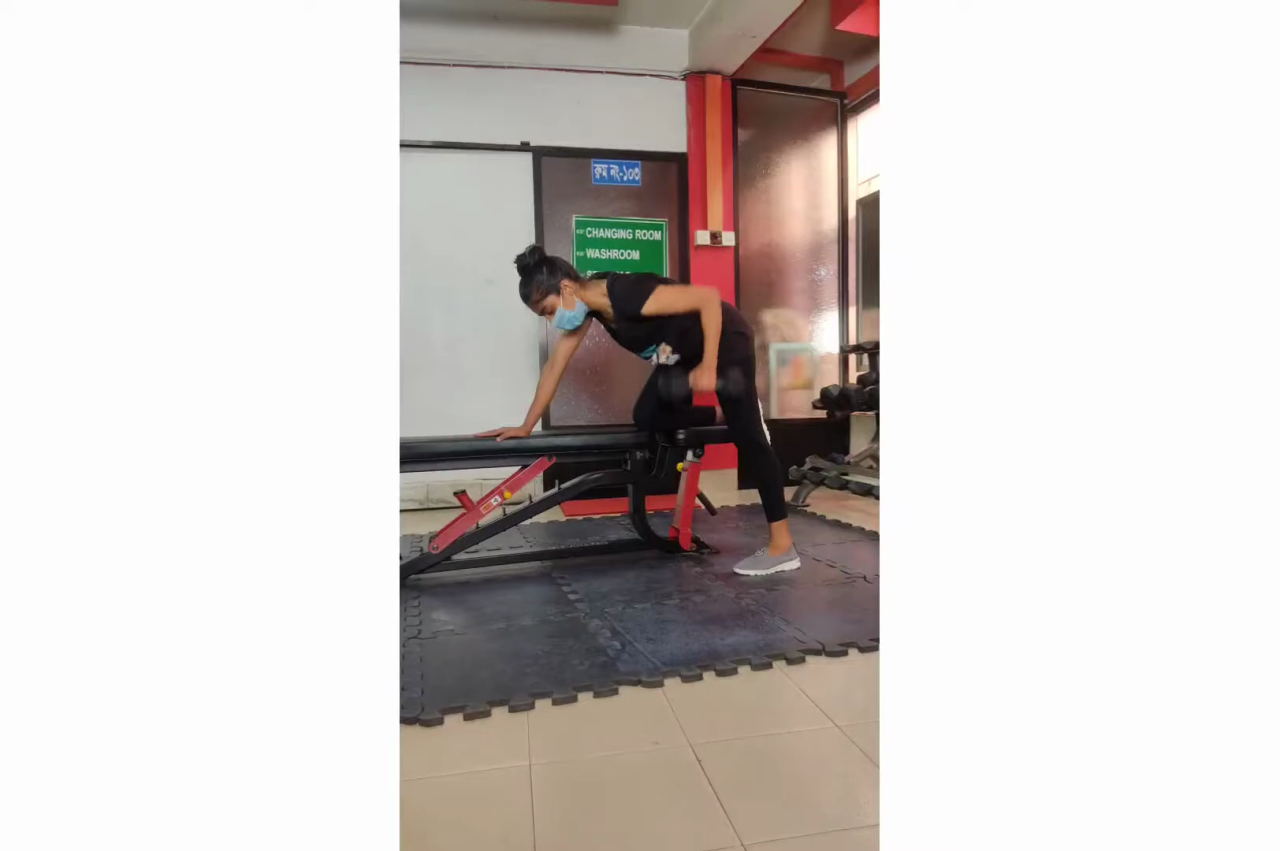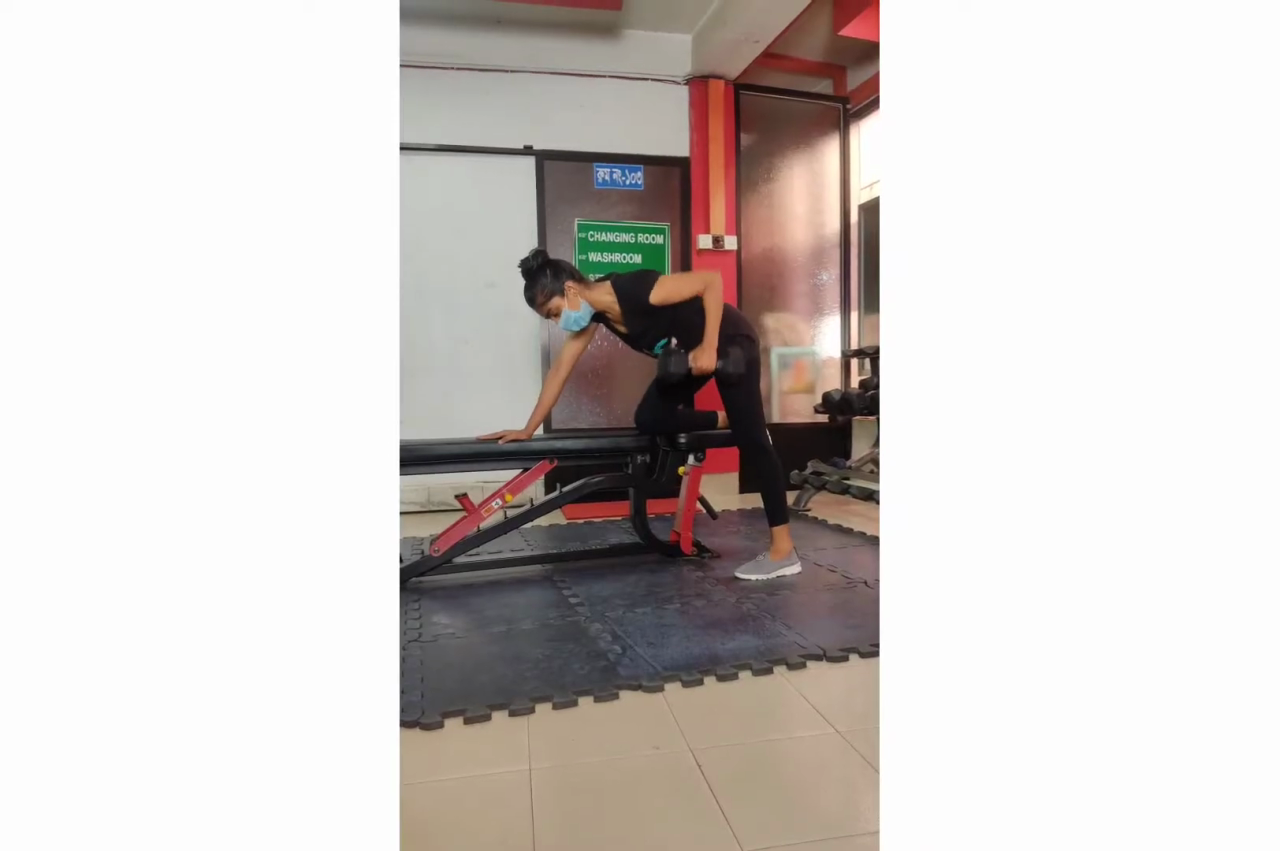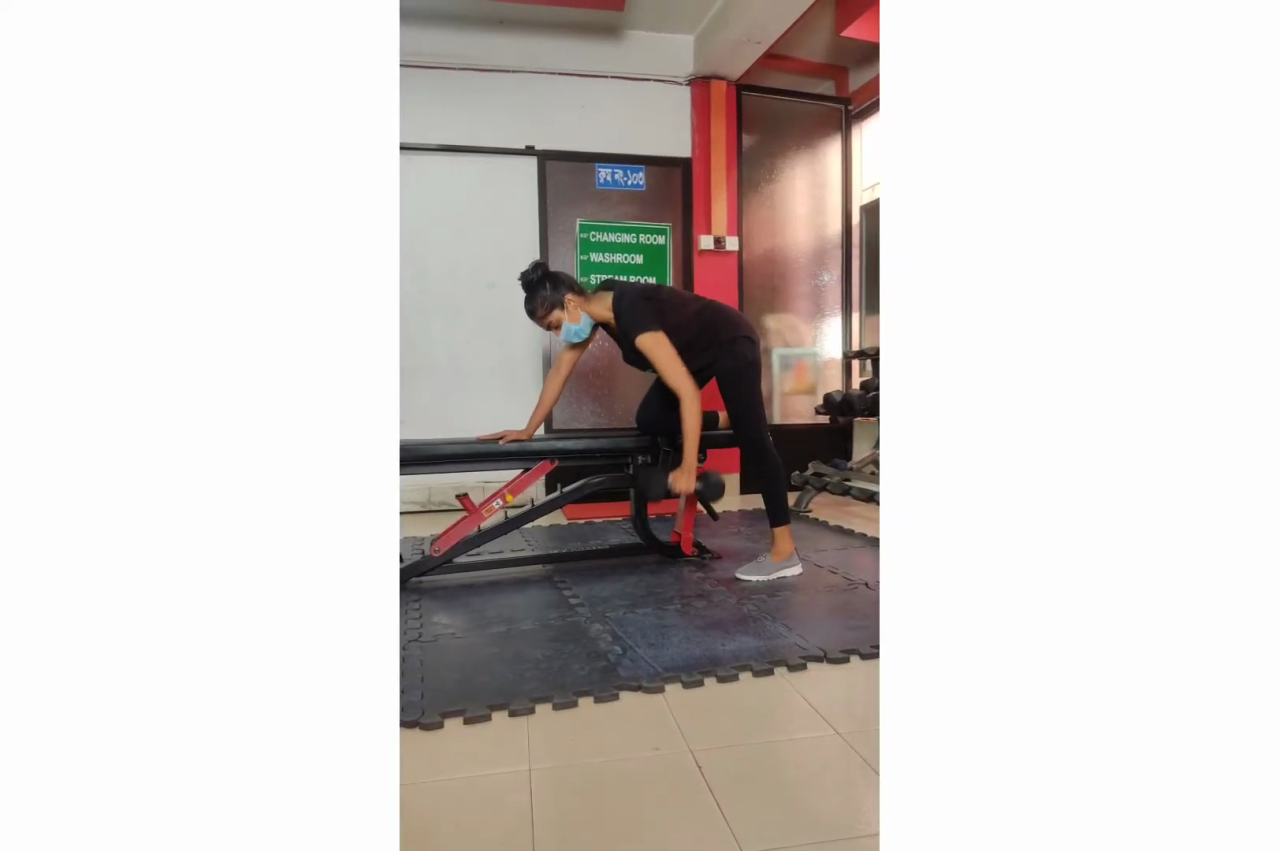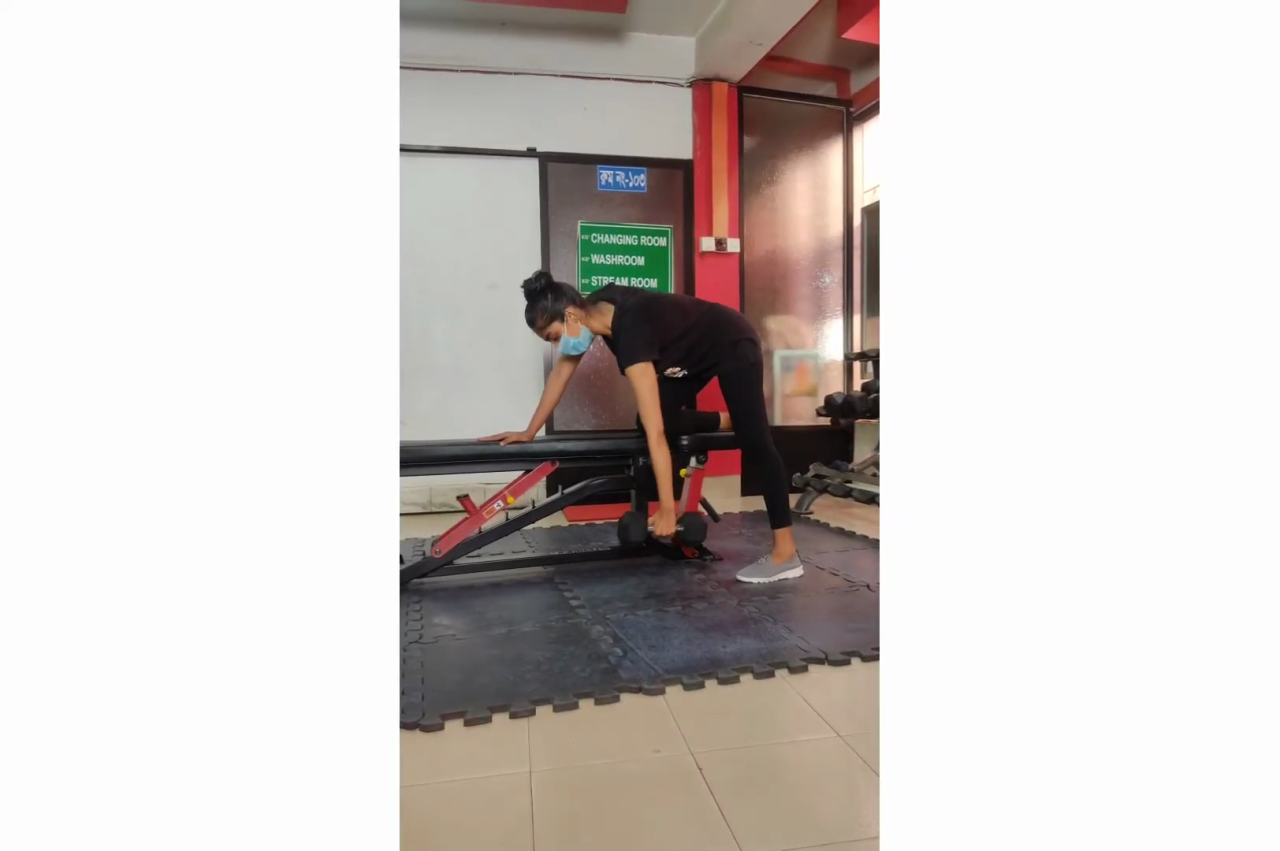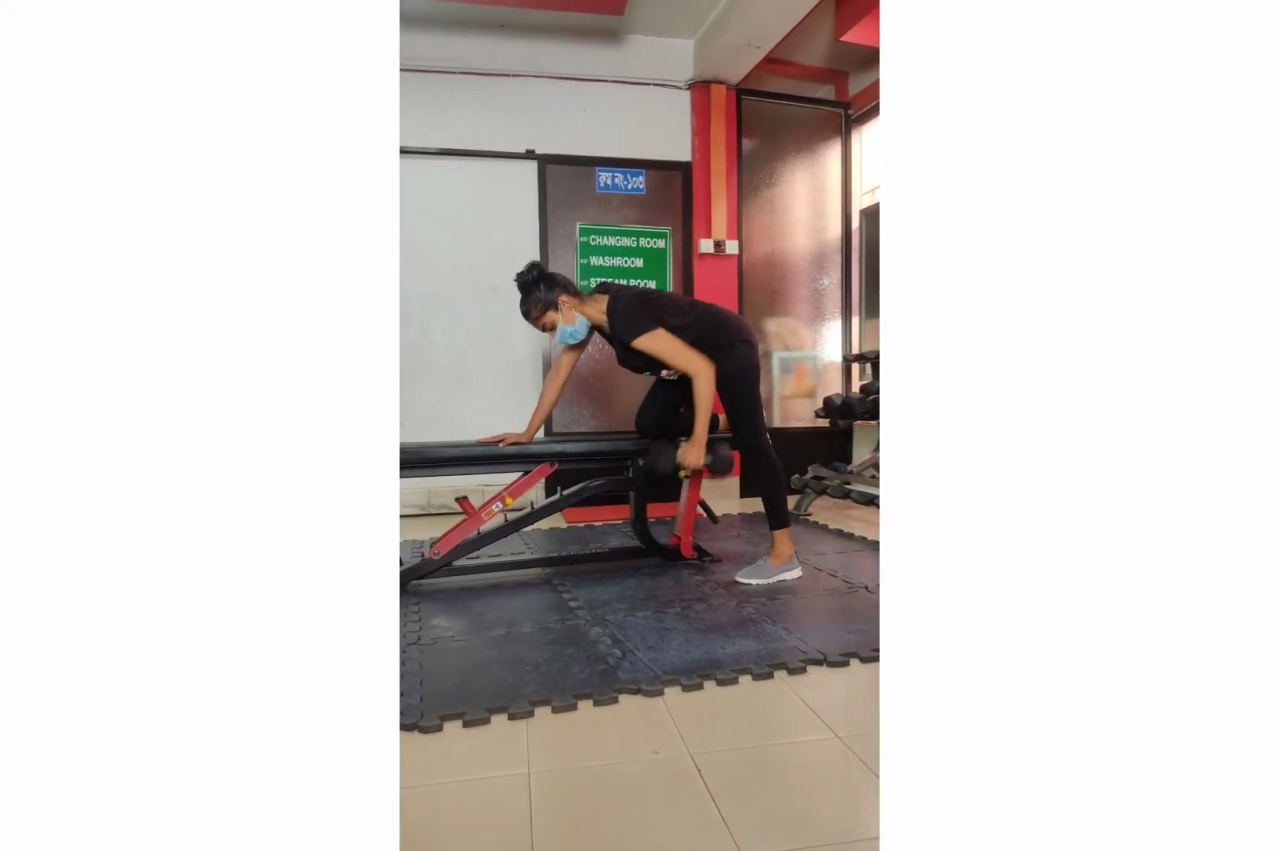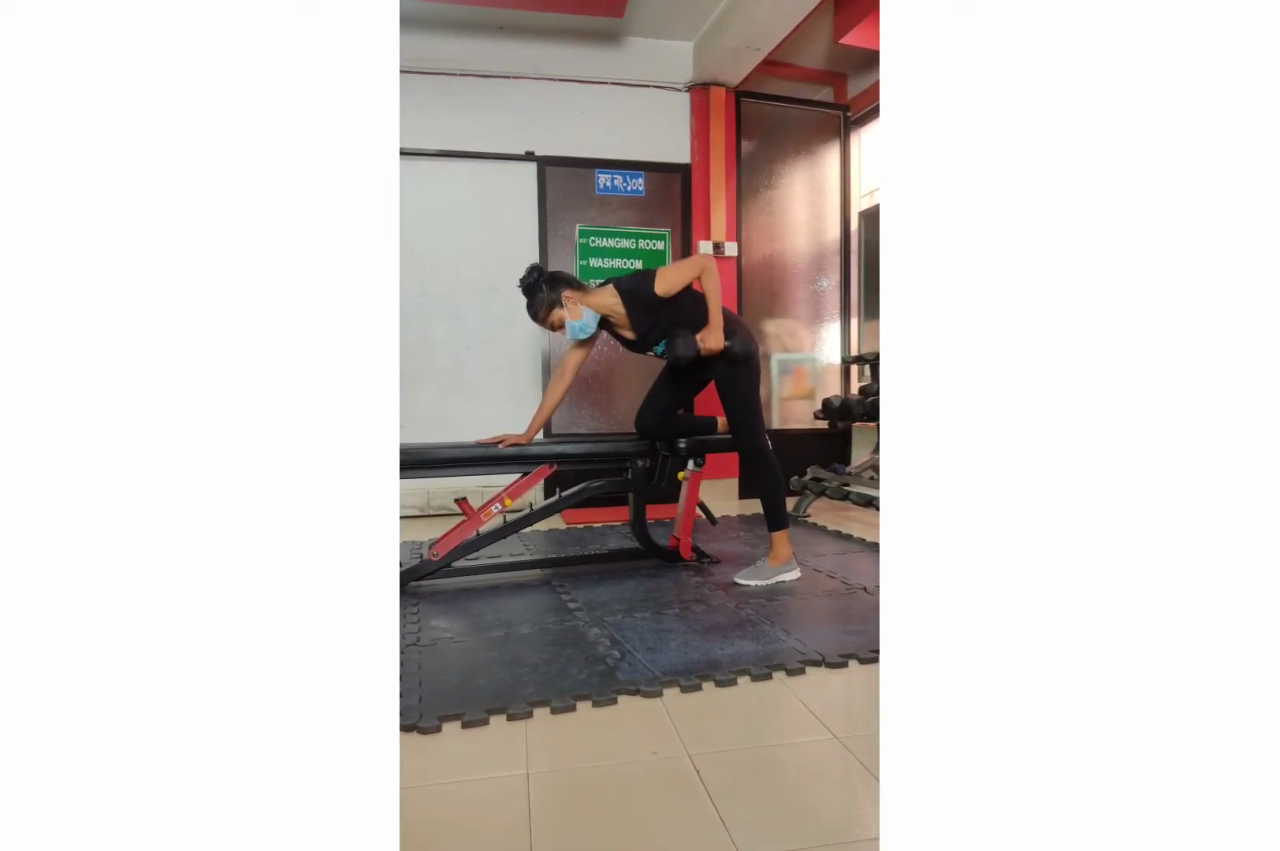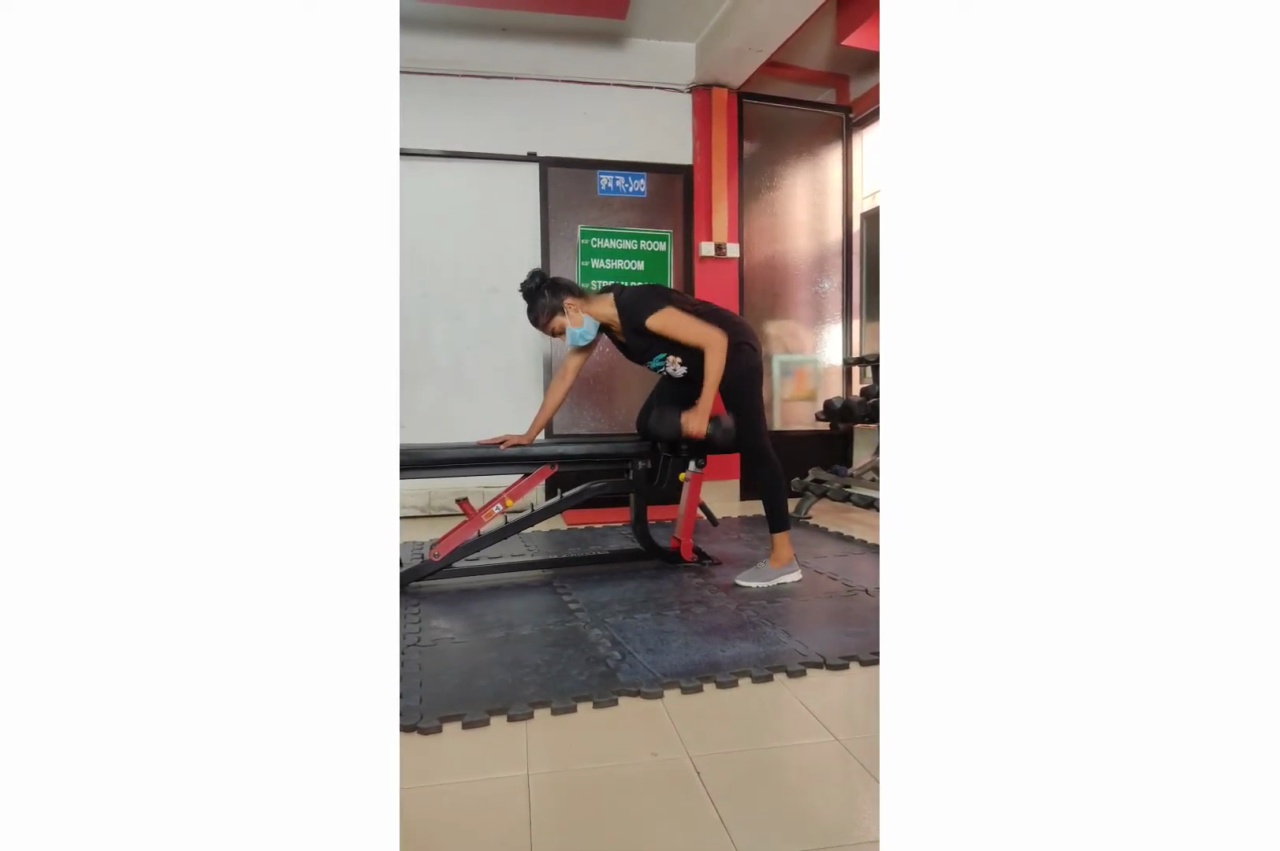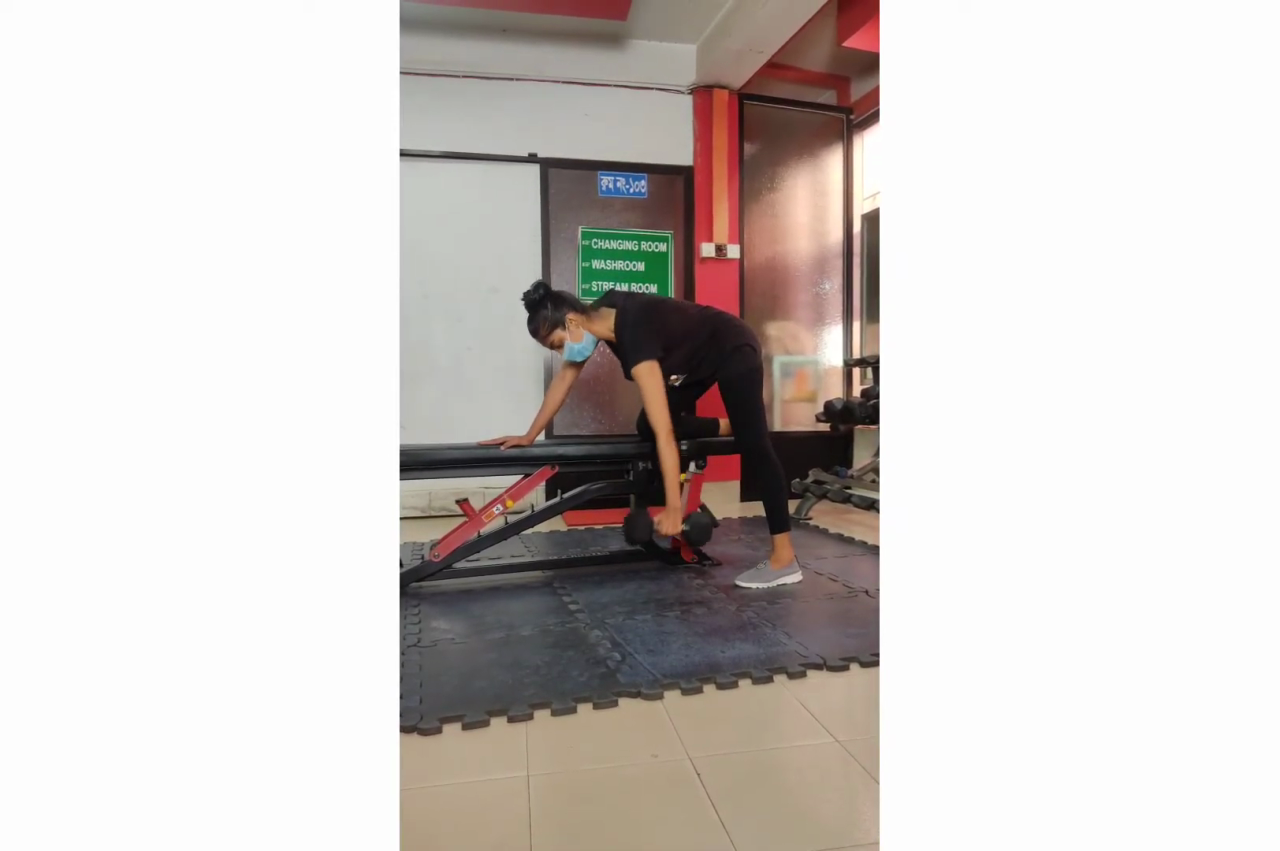
dt=0.4s
person 1, frame 1
left shoulder: (627, 296)
right shoulder: (587, 300)
left elbow: (709, 298)
right elbow: (555, 364)
left wrist: (709, 367)
right wrist: (526, 427)
left hip: (723, 336)
right hip: (685, 347)
left knee: (746, 437)
right knee: (647, 418)
left ankle: (782, 546)
right ankle: (732, 411)
person 1, frame 2
left shoulder: (635, 292)
right shoulder: (593, 305)
left elbow: (712, 280)
right elbow: (561, 367)
left wrist: (709, 347)
right wrist: (529, 429)
left hip: (729, 341)
right hip: (688, 351)
left knee: (751, 441)
right knee: (649, 420)
left ankle: (783, 551)
right ankle: (731, 419)
person 1, frame 3
left shoulder: (633, 315)
right shoulder: (596, 305)
left elbow: (687, 391)
right elbow: (561, 368)
left wrist: (688, 468)
right wrist: (528, 430)
left hip: (731, 343)
right hip: (695, 351)
left knee: (753, 443)
right knee: (650, 421)
left ankle: (784, 551)
right ankle: (732, 420)
person 1, frame 4
left shoulder: (631, 333)
right shoulder: (594, 309)
left elbow: (656, 433)
right elbow: (561, 371)
left wrist: (667, 508)
right wrist: (529, 433)
left hip: (733, 345)
right hip: (695, 350)
left knee: (755, 444)
right knee: (655, 418)
left ankle: (786, 553)
right ankle: (731, 421)
person 1, frame 5
left shoulder: (627, 318)
right shoulder: (591, 308)
left elbow: (703, 370)
right elbow: (560, 371)
left wrist: (698, 442)
right wrist: (528, 433)
left hip: (729, 346)
right hip: (694, 350)
left knee: (752, 446)
right knee: (650, 425)
left ankle: (784, 555)
right ankle: (733, 422)
person 1, frame 6
left shoulder: (638, 291)
right shoulder: (596, 312)
left elbow: (705, 262)
right elbow: (565, 373)
left wrist: (716, 329)
right wrist: (529, 434)
left hip: (728, 345)
right hip: (691, 353)
left knee: (751, 446)
right knee: (650, 425)
left ankle: (783, 556)
right ankle: (730, 425)
person 1, frame 7
left shoulder: (637, 307)
right shoulder: (598, 315)
left elbow: (716, 339)
right elbow: (566, 374)
left wrist: (702, 411)
right wrist: (529, 435)
left hip: (732, 348)
right hip: (692, 361)
left knee: (753, 447)
right knee: (650, 427)
left ankle: (784, 557)
right ankle: (734, 426)
person 1, frame 8
left shoulder: (634, 336)
right shoulder: (598, 315)
left elbow: (665, 432)
right elbow: (565, 377)
left wrist: (673, 508)
right wrist: (529, 436)
left hip: (733, 350)
right hip: (695, 357)
left knee: (754, 449)
right knee: (647, 429)
left ankle: (784, 558)
right ankle: (732, 427)
